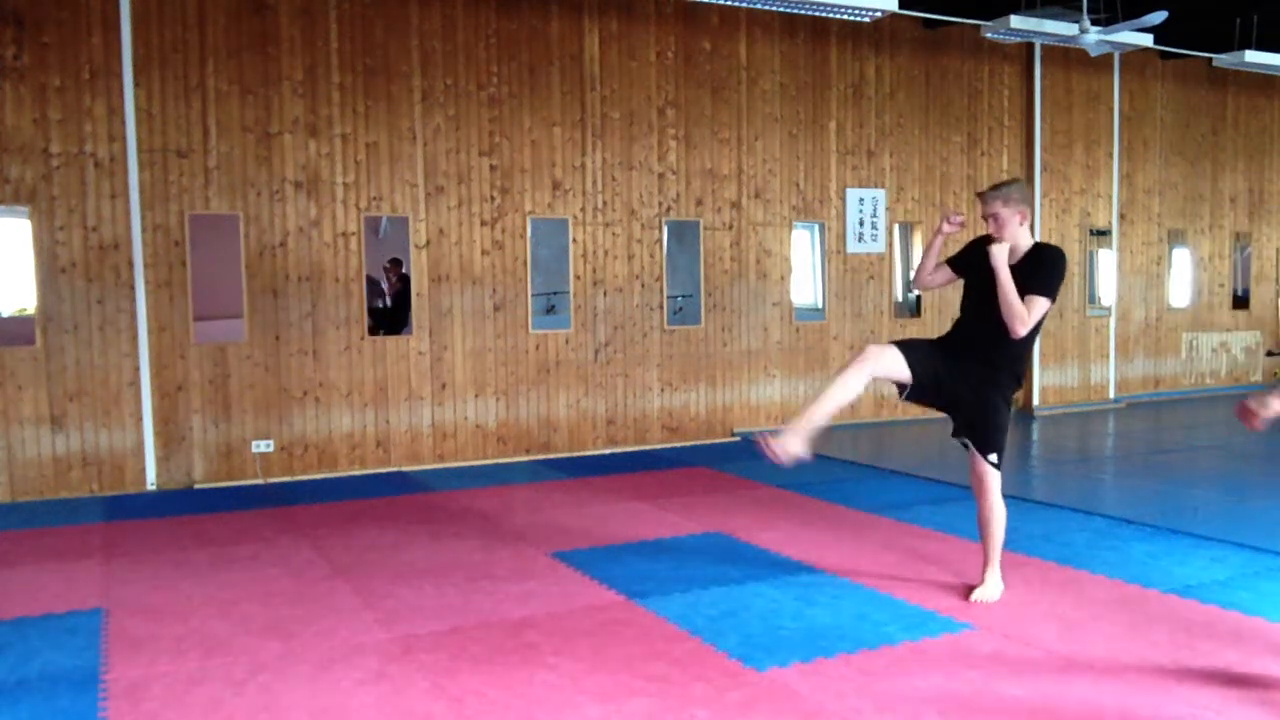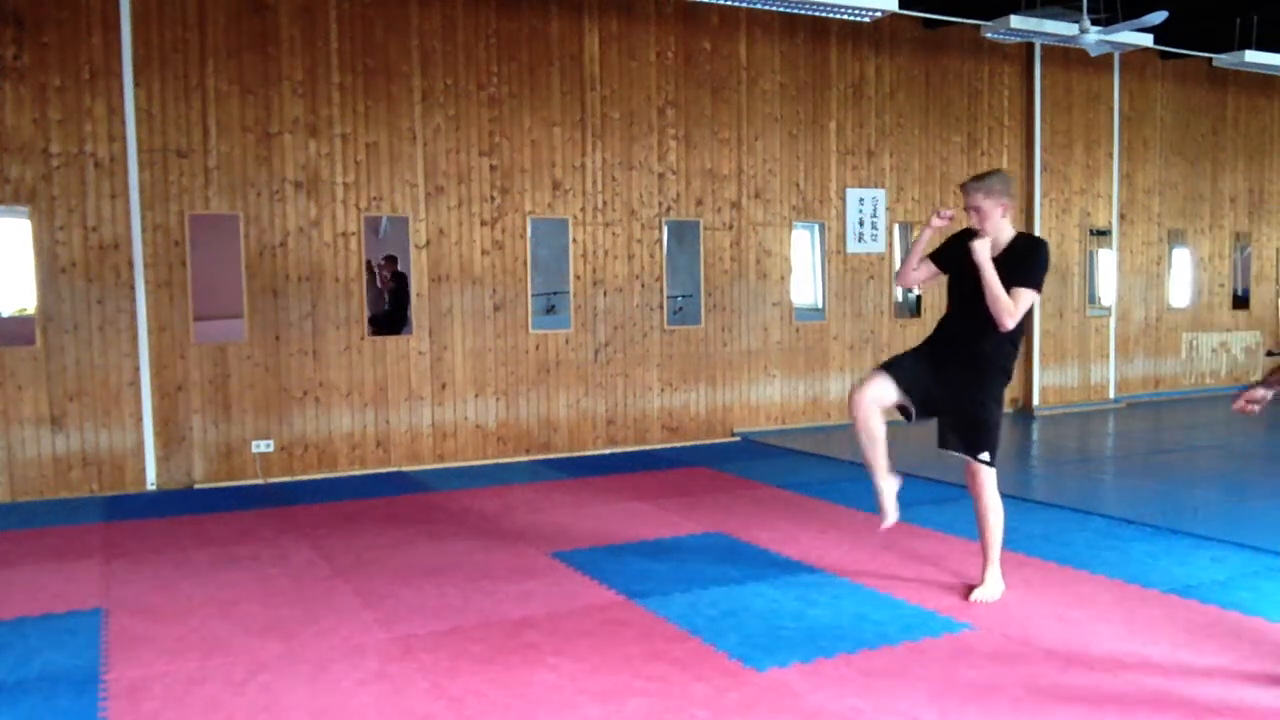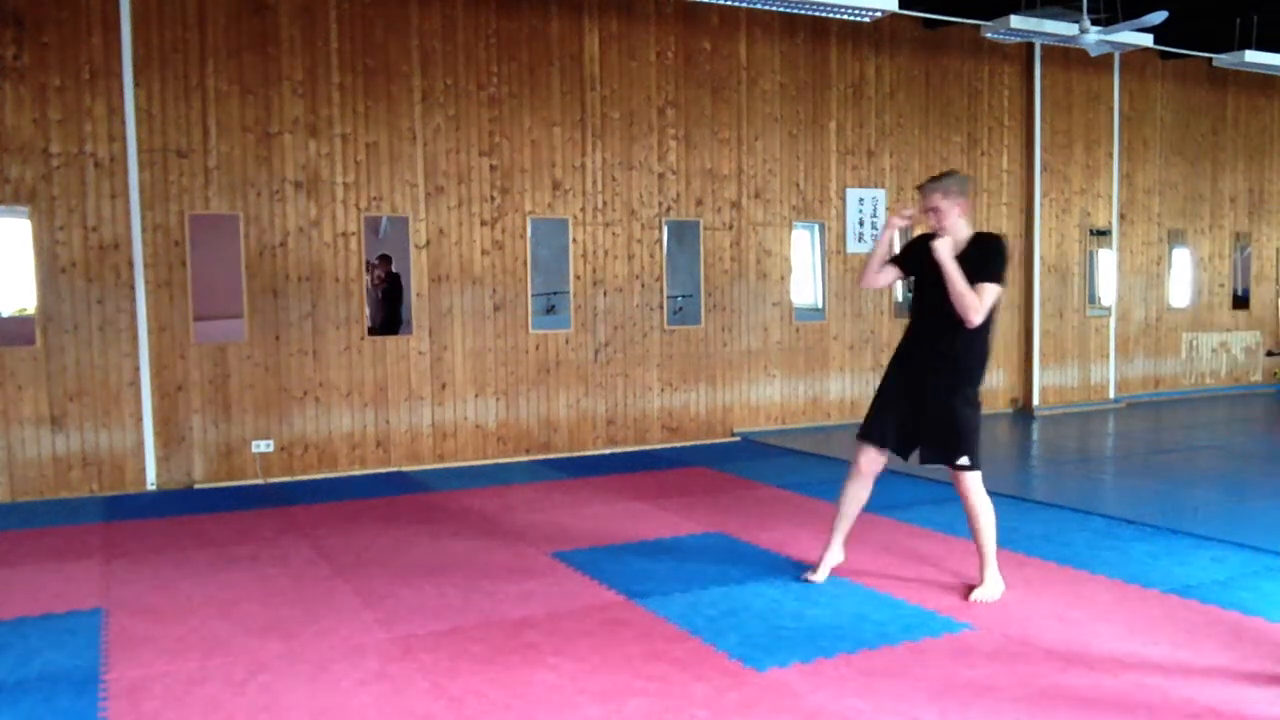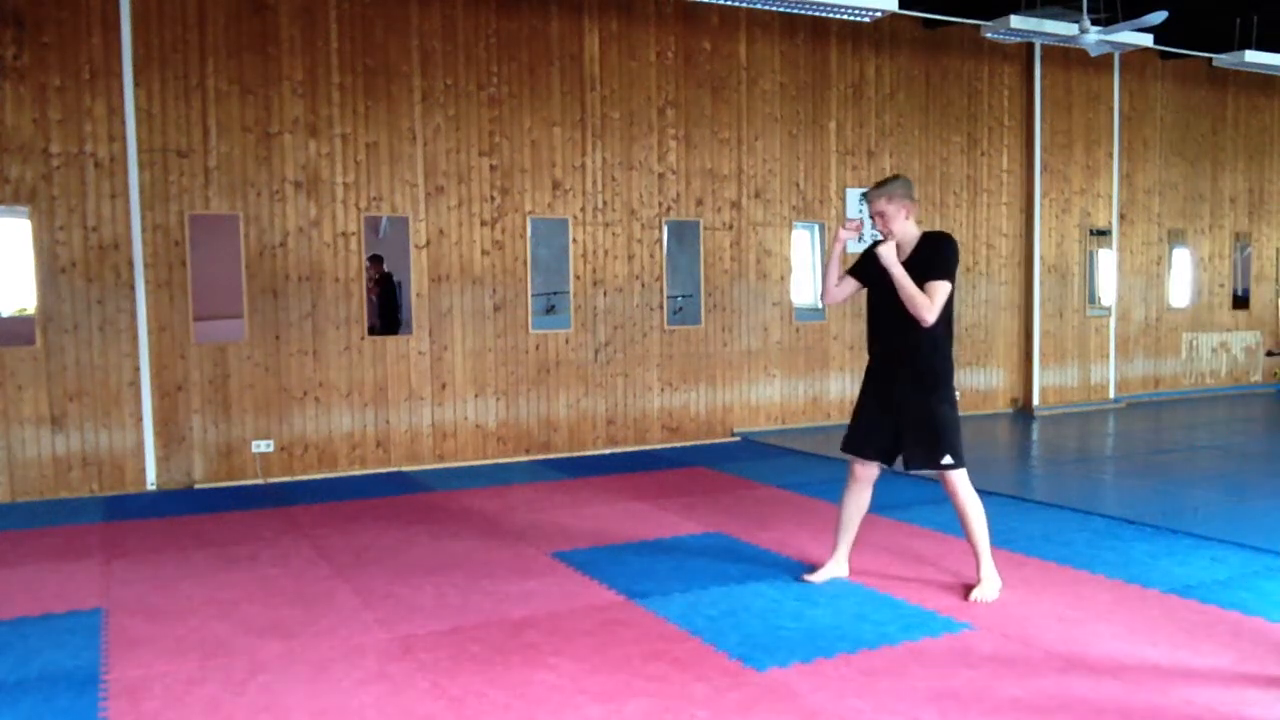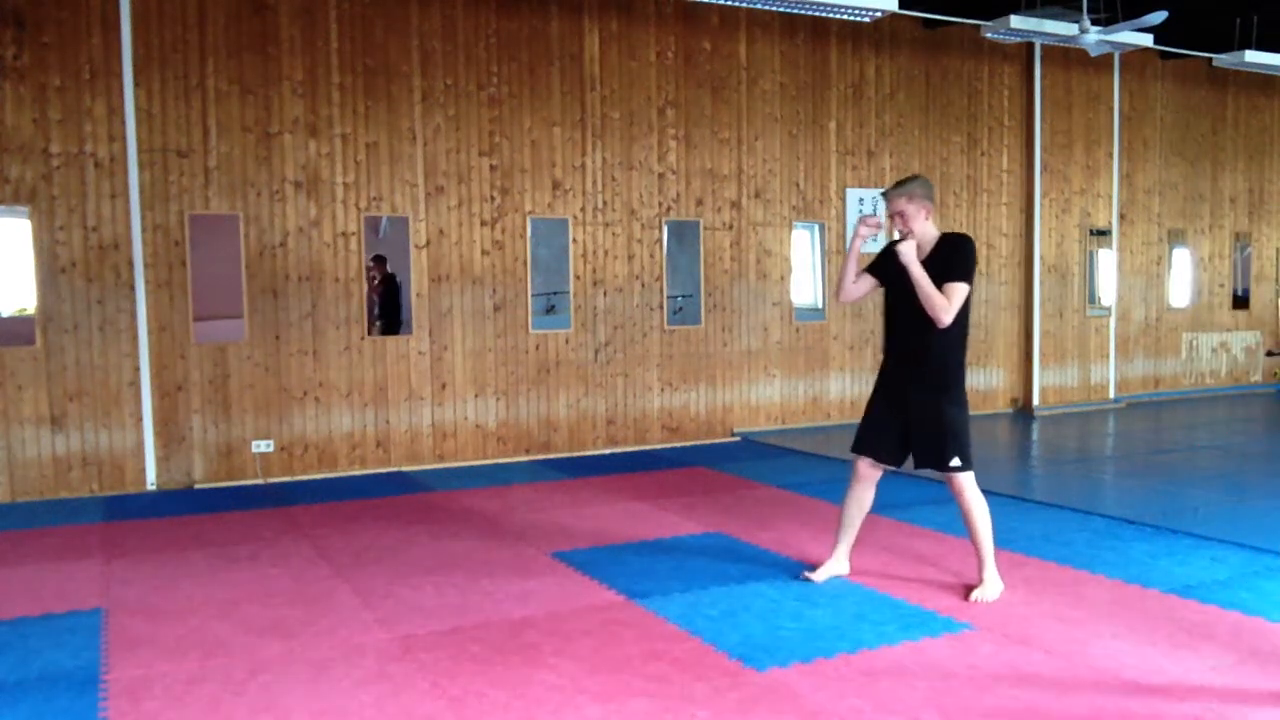
dt=0.3s
person 1, frame 1
left shoulder: (1049, 260)
right shoulder: (982, 248)
left elbow: (1019, 326)
right elbow: (923, 281)
left wrist: (1000, 266)
right wrist: (939, 236)
left hip: (992, 379)
right hip: (947, 356)
left knee: (986, 480)
right knee: (874, 357)
left ankle: (992, 575)
right ankle: (795, 437)
person 1, frame 2
left shoulder: (1032, 250)
right shoulder: (963, 242)
left elbow: (1007, 318)
right elbow: (905, 279)
left wrist: (983, 261)
right wrist: (927, 232)
left hip: (982, 376)
right hip: (936, 356)
left knee: (980, 477)
right knee: (865, 398)
left ankle: (992, 575)
right ankle: (885, 482)
person 1, frame 3
left shoulder: (989, 248)
right shoulder: (923, 246)
left elbow: (974, 315)
right elbow: (869, 283)
left wrist: (946, 259)
right wrist: (888, 232)
left hip: (955, 384)
right hip: (908, 373)
left knee: (967, 482)
right knee: (866, 462)
left ankle: (991, 575)
right ankle: (833, 548)
person 1, frame 4
left shoulder: (939, 246)
right shoulder: (875, 254)
left elbow: (927, 314)
right elbow: (830, 296)
left wrist: (892, 265)
right wrist: (839, 244)
left hip: (929, 383)
right hip: (882, 381)
left knee: (954, 479)
right knee: (861, 471)
left ankle: (988, 572)
right ankle: (839, 560)
person 1, frame 5
left shoulder: (958, 248)
right shoulder: (893, 254)
left elbow: (944, 315)
right elbow: (846, 293)
left wrist: (911, 263)
right wrist: (857, 241)
left hip: (941, 385)
right hip: (895, 380)
left knee: (961, 482)
right knee: (865, 469)
left ankle: (990, 574)
right ankle: (839, 557)
